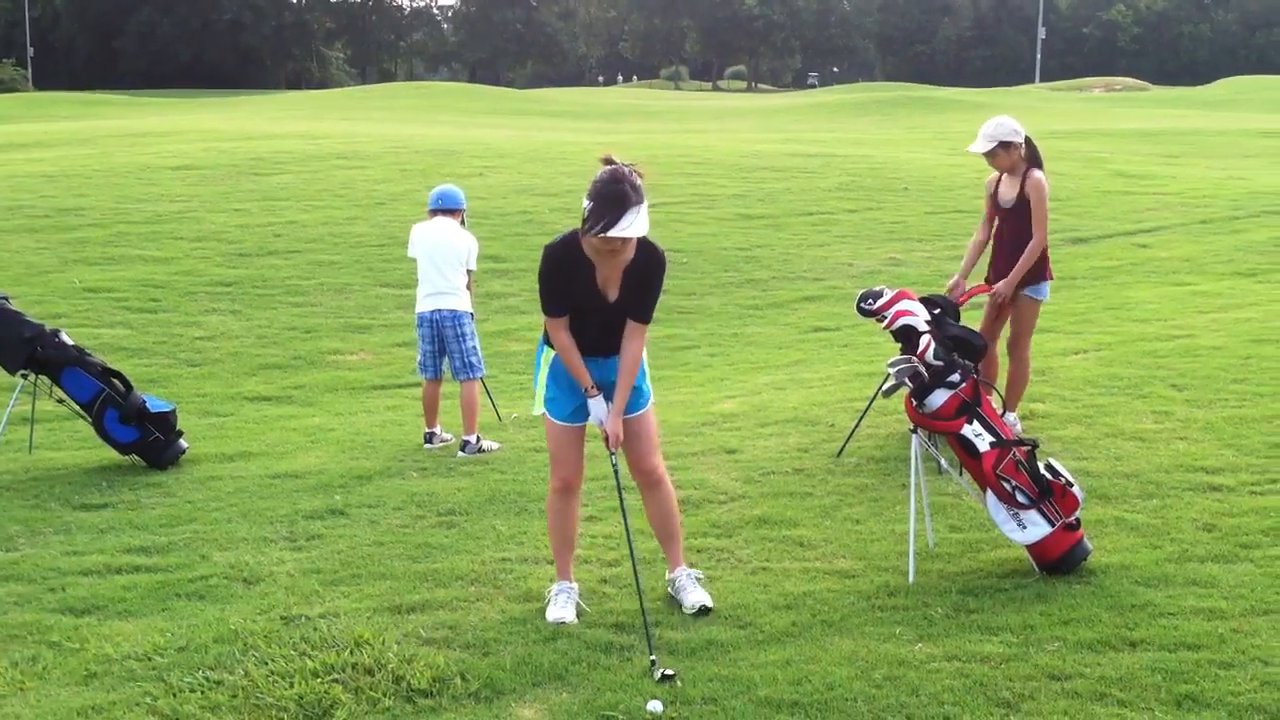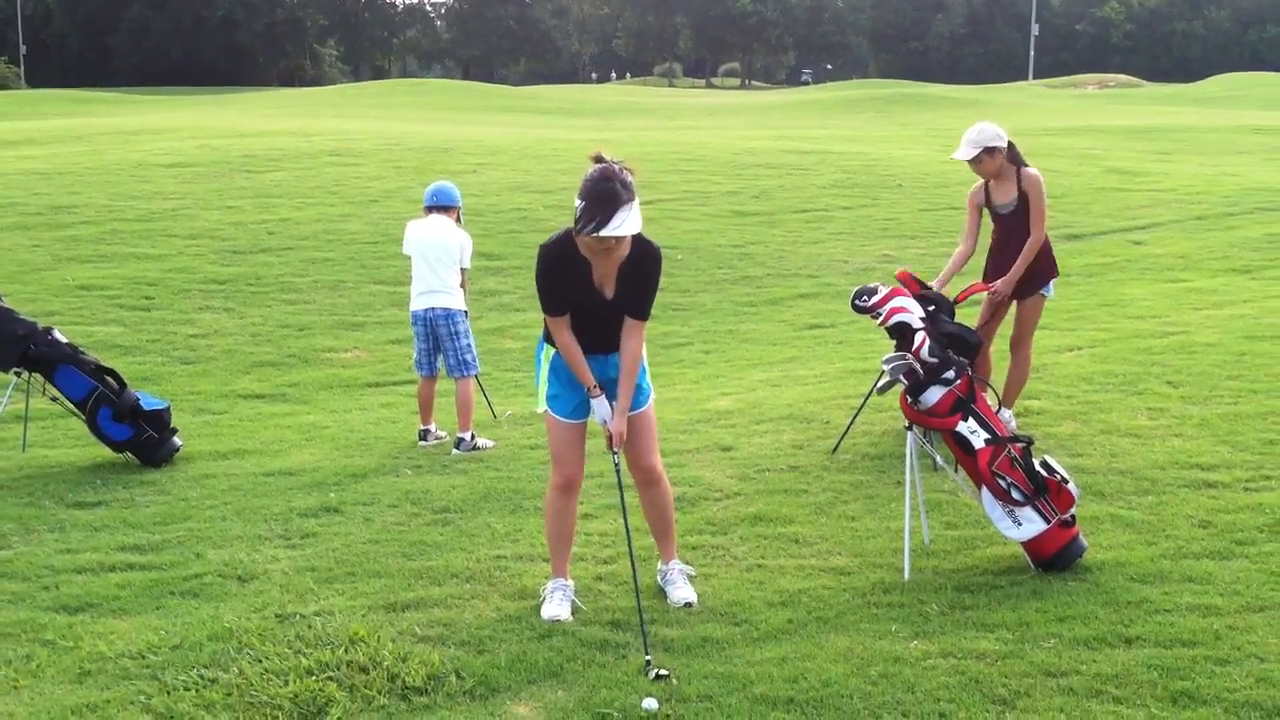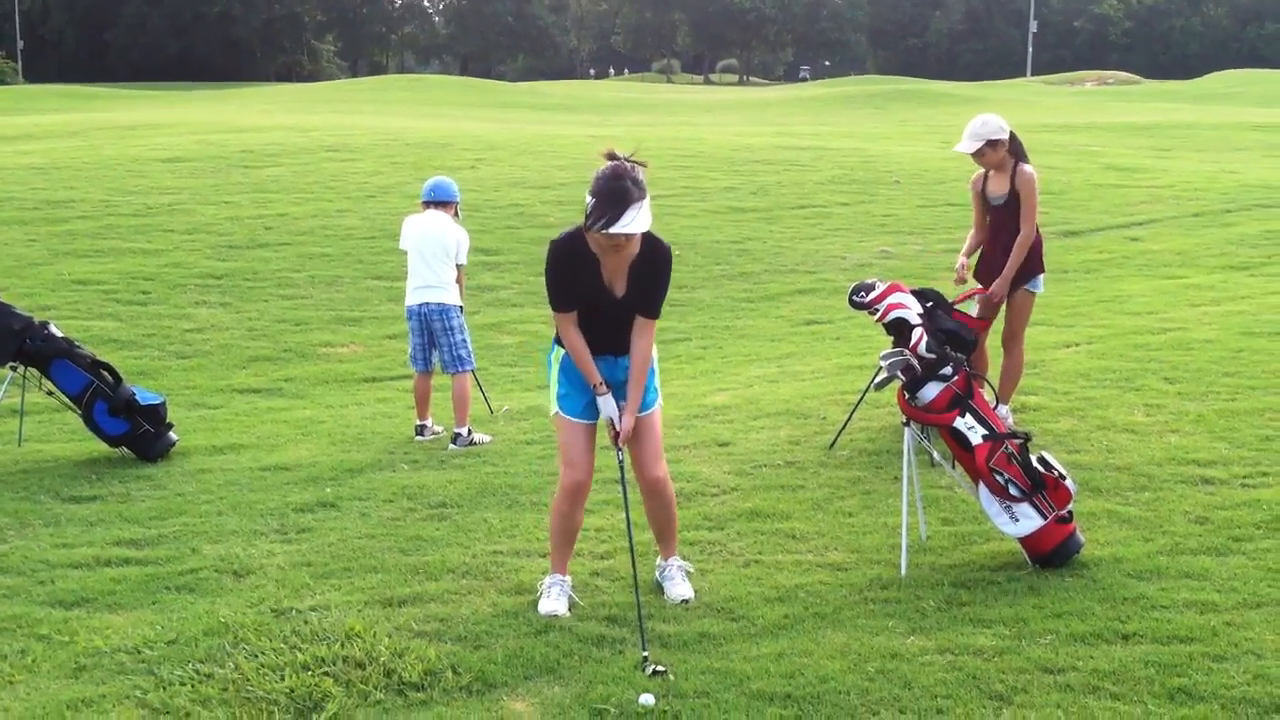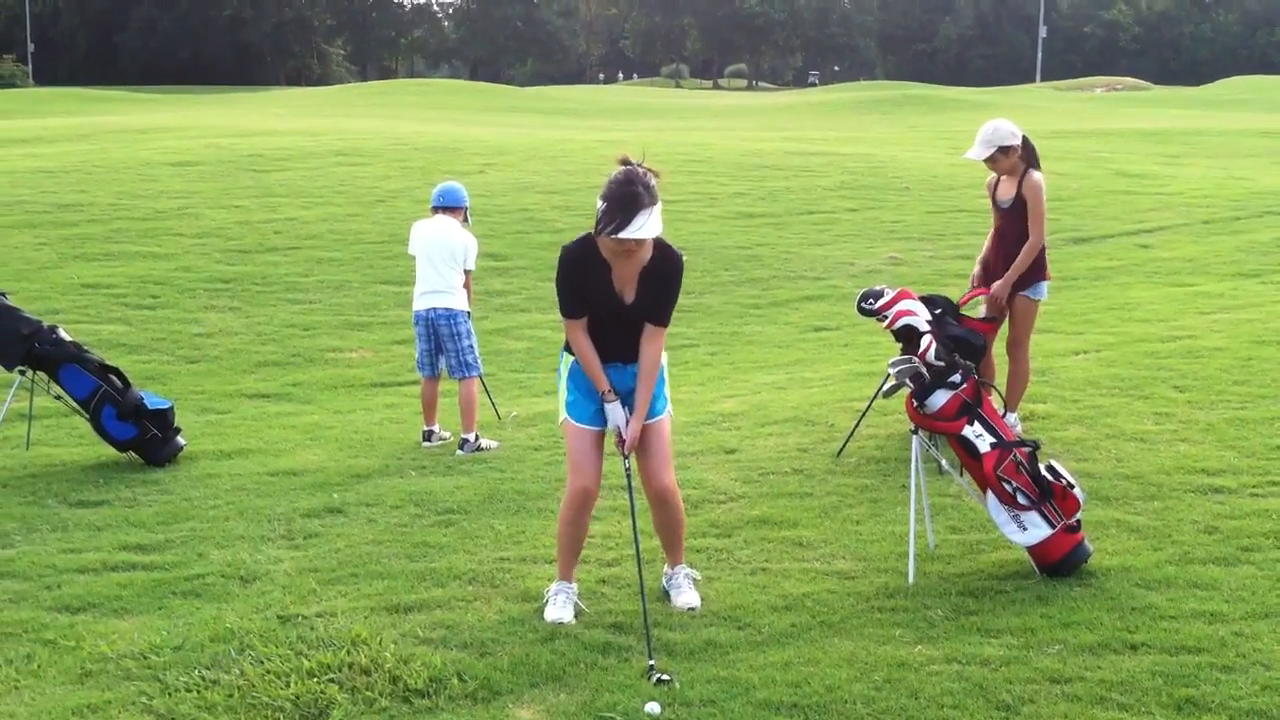
dt=0.3s
person 1, frame 1
left shoulder: (650, 259)
right shoulder: (559, 256)
left elbow: (634, 336)
right elbow: (558, 330)
left wrist: (617, 411)
right wrist: (591, 395)
left hip: (622, 366)
right hip: (567, 368)
left knee: (651, 471)
right knee: (565, 480)
left ankle: (680, 572)
right ankle: (563, 585)
person 1, frame 2
left shoulder: (646, 256)
right shoulder: (555, 254)
left elbow: (633, 333)
right elbow: (560, 329)
left wrist: (621, 409)
right wrist: (593, 393)
left hip: (622, 362)
right hip: (567, 365)
left knee: (649, 469)
right knee: (566, 477)
left ankle: (671, 566)
right ankle: (559, 583)
person 1, frame 3
left shoulder: (657, 254)
right shoulder: (565, 251)
left elbow: (643, 332)
right elbow: (567, 327)
left wrist: (631, 406)
right wrist: (600, 391)
left hip: (633, 365)
right hip: (578, 366)
left knee: (654, 477)
right knee: (575, 479)
left ankle: (670, 563)
right ankle: (557, 577)
person 1, frame 4
left shoulder: (668, 262)
right shoulder: (576, 257)
left elbow: (653, 339)
right elbow: (577, 333)
left wrist: (639, 415)
right wrist: (609, 398)
left hip: (643, 373)
right hip: (588, 373)
left knee: (662, 486)
right knee: (583, 487)
left ankle: (677, 572)
right ankle: (563, 585)
person 2, frame 1
left shoulder: (1035, 181)
right shoulder: (994, 182)
left elbow: (1040, 238)
right elbow: (982, 234)
left wrist: (1013, 280)
right wrist: (961, 275)
left hip: (1031, 275)
right hip: (1001, 269)
left knee: (1017, 346)
right knee: (985, 340)
left ankle: (1010, 416)
person 2, frame 2
left shoulder: (1030, 179)
right shoulder: (978, 193)
left elbow: (1037, 234)
right elbow: (967, 244)
left wrist: (1012, 278)
right wrist: (939, 284)
left hip: (1033, 270)
right hip: (998, 267)
left knee: (1020, 344)
right knee: (979, 338)
left ankle: (1005, 412)
person 2, frame 3
left shoulder: (1024, 175)
right shoulder: (979, 181)
left elbow: (1028, 231)
left wrist: (1006, 277)
right wrist: (964, 256)
left hip: (1023, 268)
right hip: (991, 263)
left knee: (1012, 339)
right knee: (974, 334)
left ankle: (1002, 408)
person 2, frame 4
left shoulder: (1032, 182)
right shoulder: (993, 183)
left elbow: (1036, 238)
left wrist: (1008, 281)
right wrist: (980, 264)
left hip: (1026, 275)
right hip: (997, 270)
left knee: (1016, 346)
left ankle: (1011, 416)
person 3, frame 1
left shoulder: (418, 231)
right shoulder: (466, 238)
right elbow: (469, 280)
left hip: (426, 310)
right hip: (455, 310)
left knee: (431, 377)
right knee: (469, 377)
left ankle: (432, 433)
right ankle: (470, 441)
person 3, frame 2
left shoulder: (413, 228)
right shoulder: (461, 236)
right elbow: (463, 279)
left hip: (420, 308)
right hip: (449, 307)
left knee: (427, 374)
right knee: (464, 374)
left ankle: (427, 430)
right ankle: (465, 438)
person 3, frame 3
left shoulder: (410, 224)
right shoulder: (457, 232)
right elbow: (459, 275)
right wrist: (458, 302)
left hip: (415, 303)
right hip: (444, 303)
left knee: (422, 369)
right knee: (460, 369)
left ankle: (424, 425)
right ankle: (462, 433)
person 3, frame 4
left shoulder: (419, 229)
right shoulder: (466, 238)
right elbow: (467, 281)
right wrist: (466, 309)
left hip: (422, 308)
right hip: (452, 309)
left knee: (429, 375)
right knee: (468, 375)
left ankle: (431, 431)
right ankle: (469, 439)
